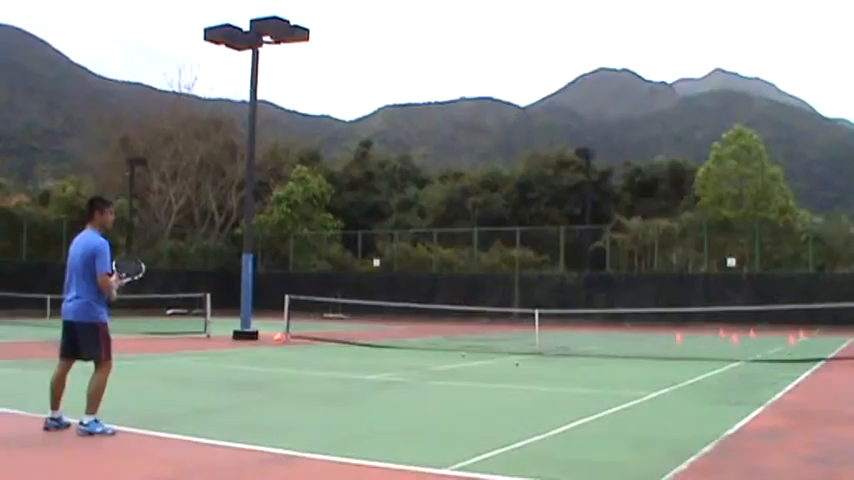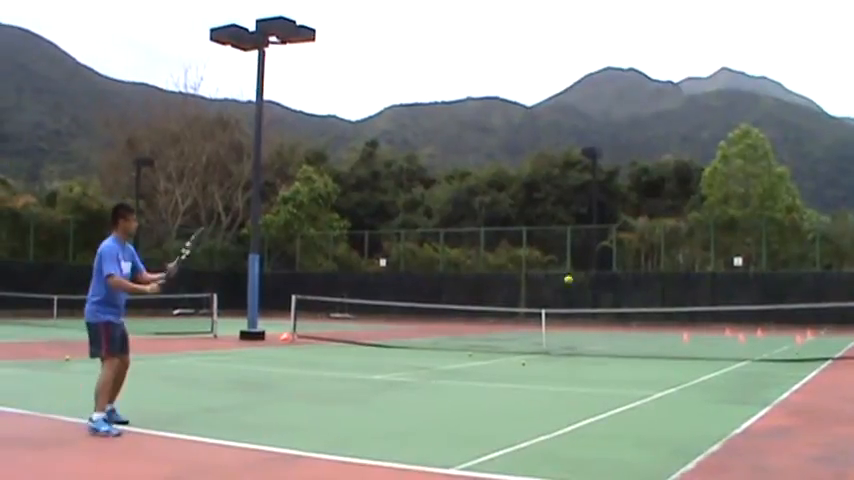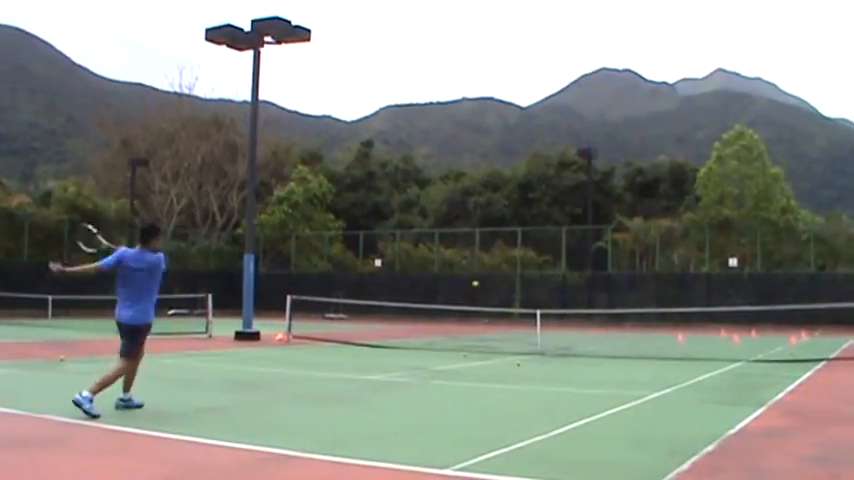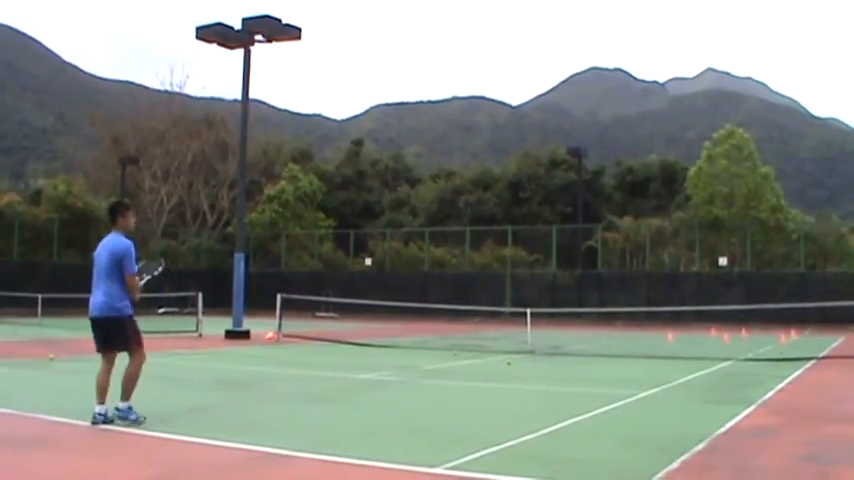
dt=1s
person 1, frame 1
left shoulder: (77, 241)
right shoulder: (100, 243)
right elbow: (102, 282)
left wrist: (111, 281)
right wrist: (112, 294)
left hip: (70, 311)
right hip: (91, 314)
left knee: (64, 364)
right knee: (103, 365)
left ankle: (54, 417)
right ankle: (89, 420)
person 1, frame 2
left shoulder: (128, 249)
right shoulder: (108, 248)
left elbow: (142, 276)
right elbow: (114, 282)
left wrist: (164, 275)
right wrist: (146, 289)
left hip: (114, 316)
right hip: (101, 315)
left knee: (123, 363)
right knee: (110, 364)
left ankle: (107, 409)
right ankle: (97, 419)
person 1, frame 3
left shoulder: (124, 255)
right shoulder: (159, 260)
left elbow: (96, 268)
left wrist: (66, 269)
left hip: (124, 317)
right hip: (141, 320)
left knee: (137, 355)
right knee: (125, 365)
left ankle: (125, 397)
right ankle: (86, 396)
person 1, frame 4
left shoulder: (102, 245)
right shoulder: (125, 245)
right elbow: (131, 282)
left wrist: (130, 289)
right wrist: (136, 294)
left hip: (97, 310)
right hip: (117, 310)
left knee: (107, 360)
right knee: (137, 355)
left ankle: (100, 411)
right ankle: (123, 407)
